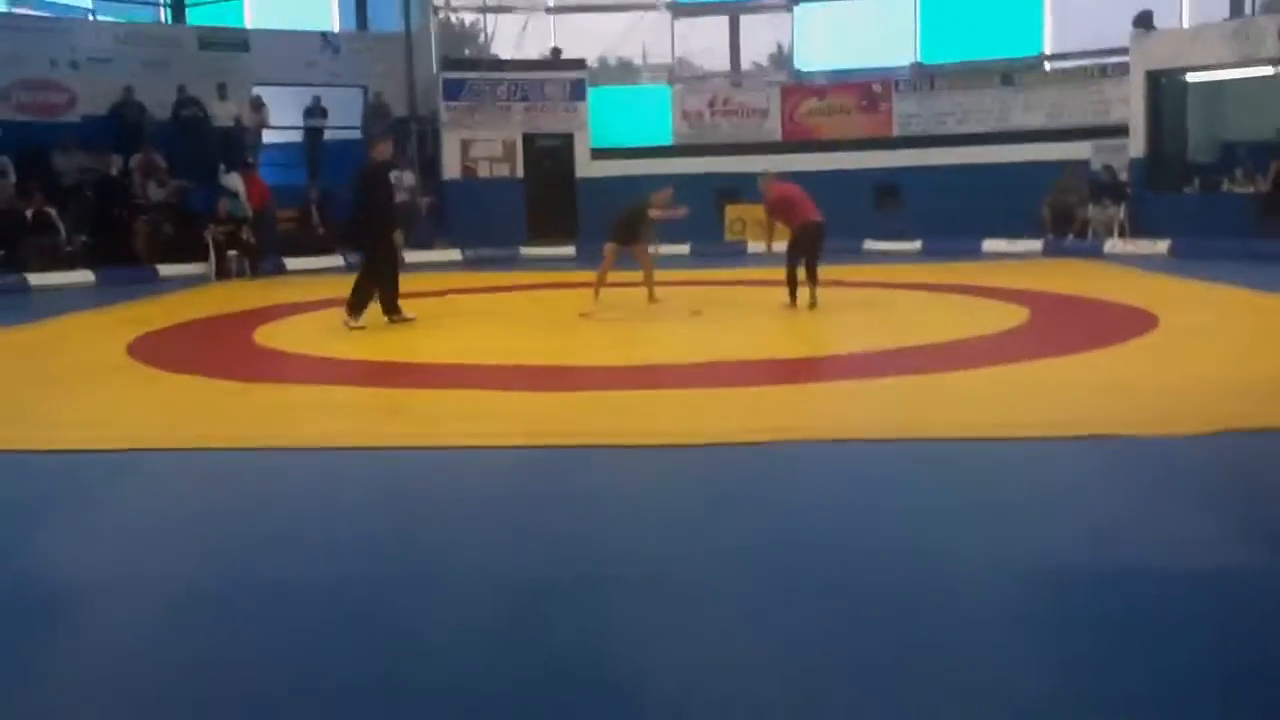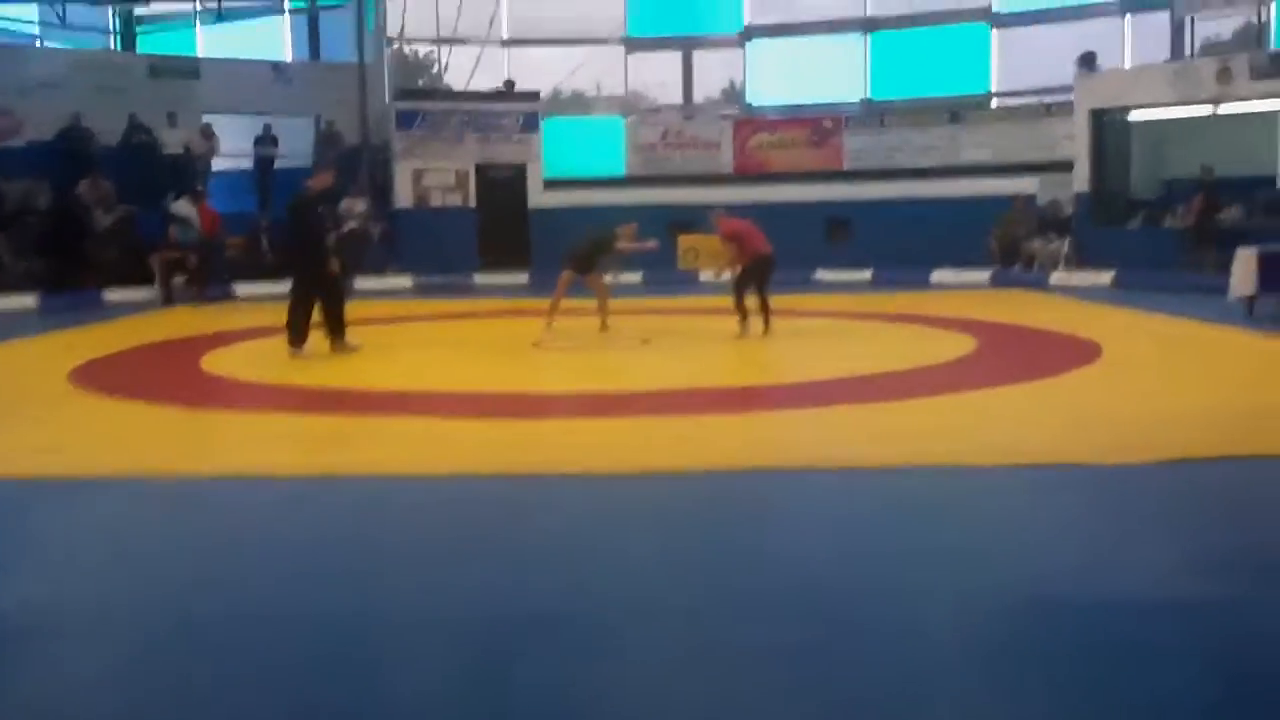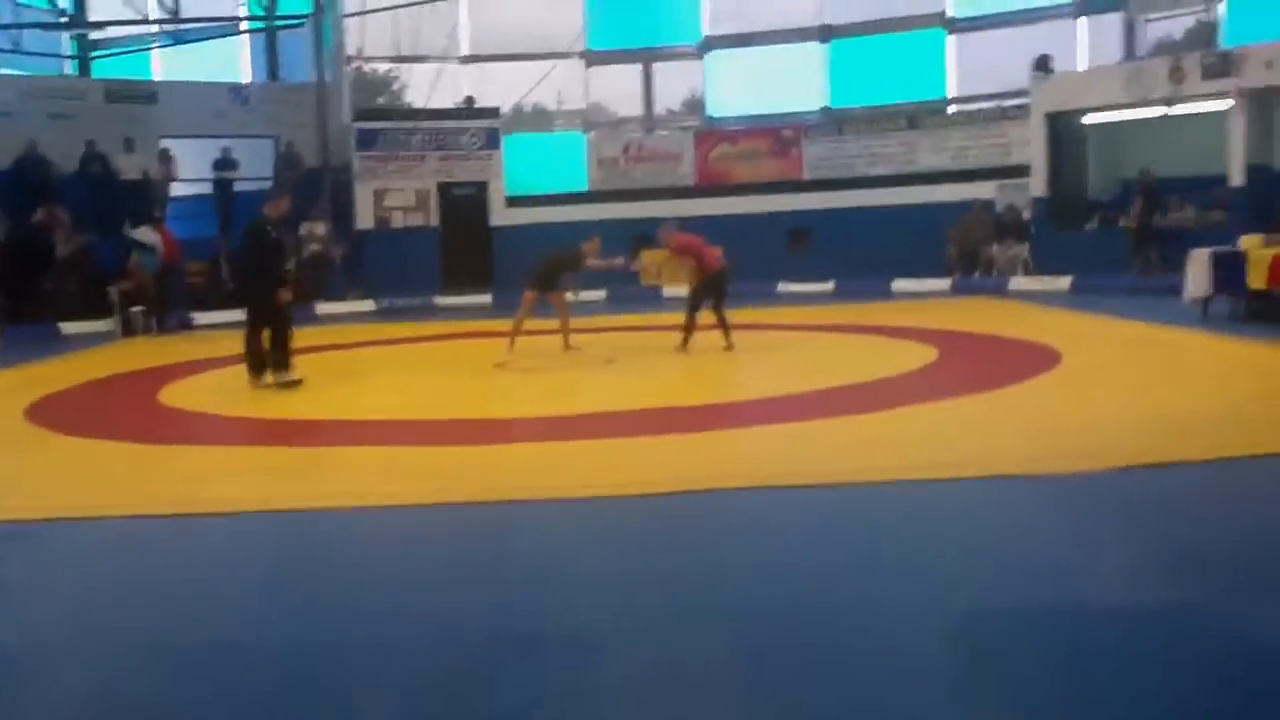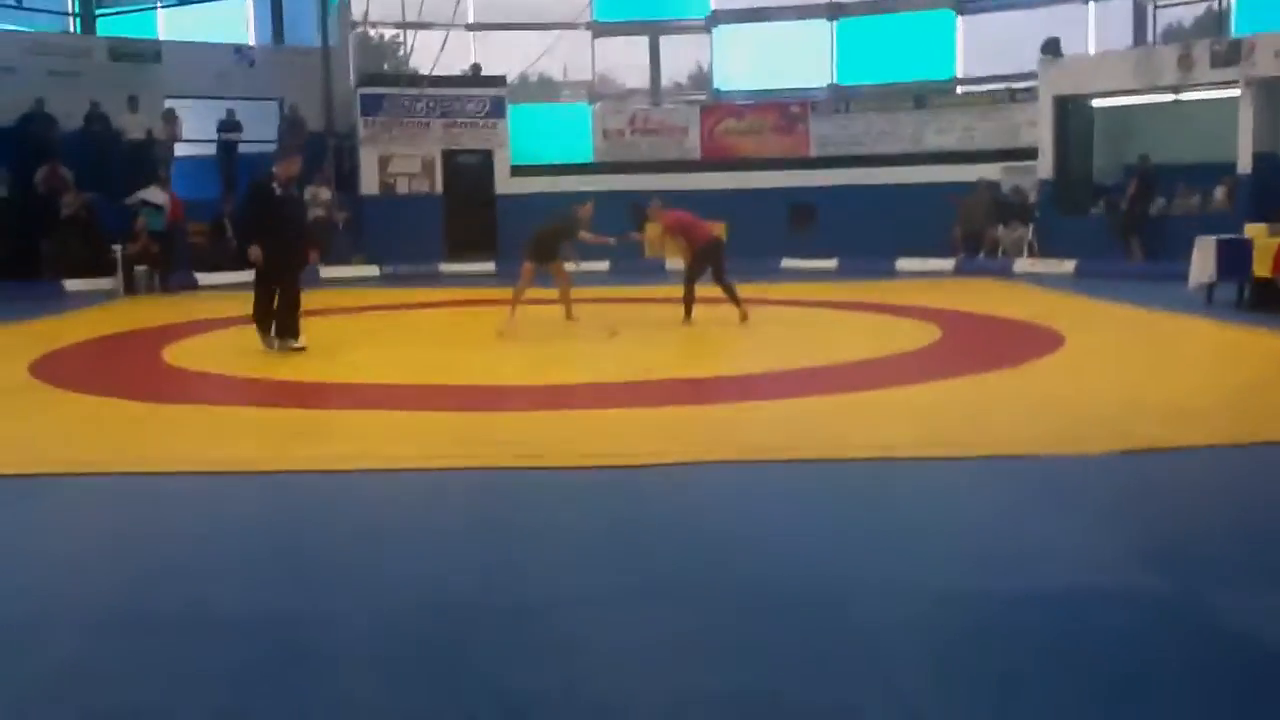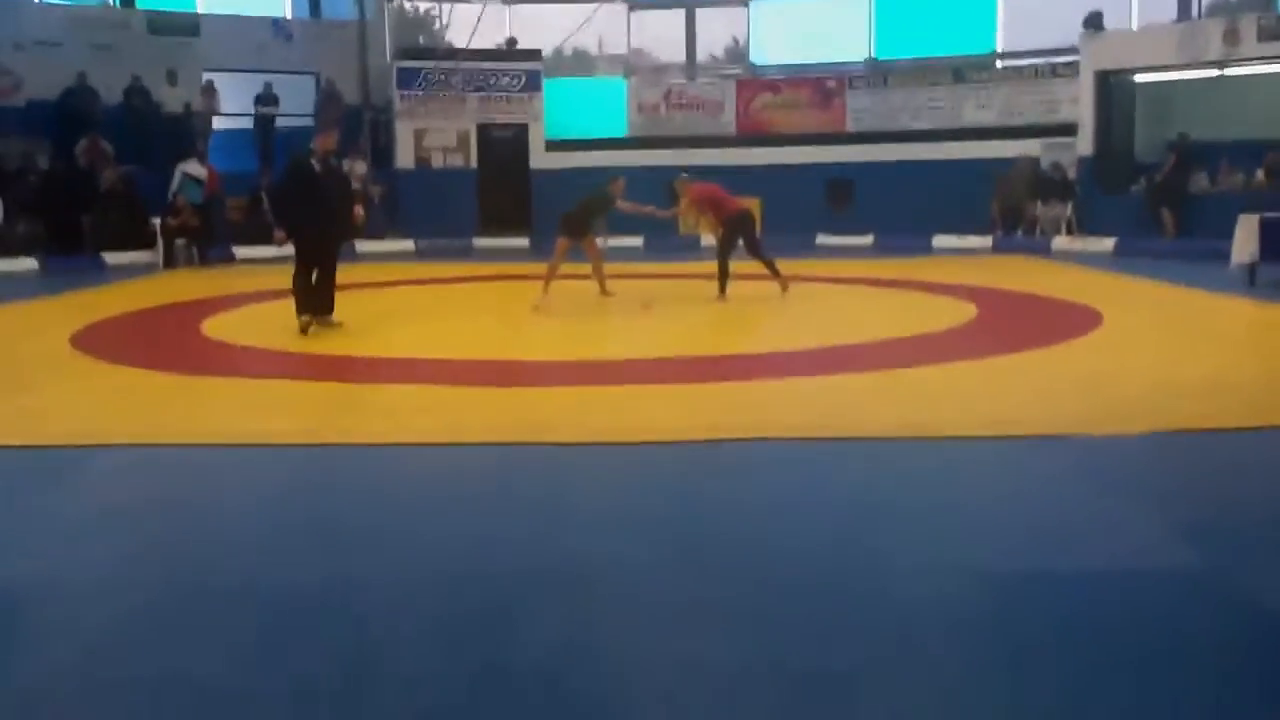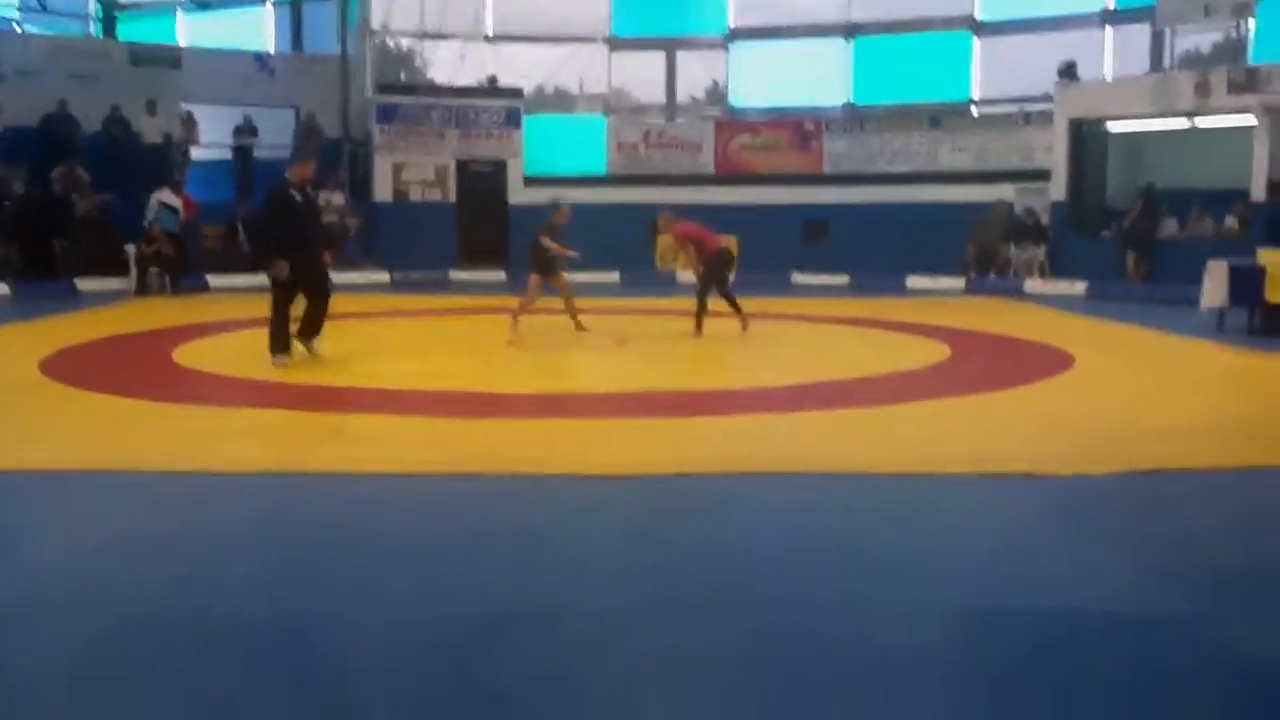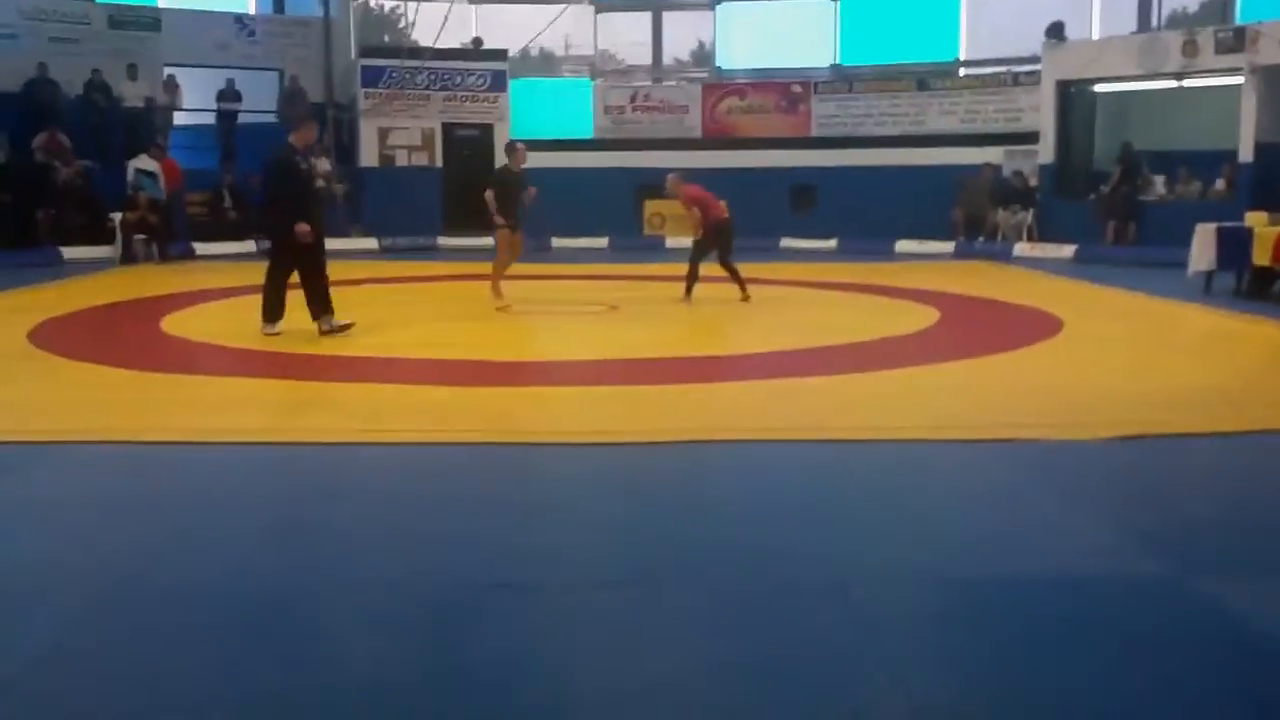
dt=0.3s
person 1, frame 1
left shoulder: (375, 169)
right shoulder: (375, 170)
right elbow: (382, 204)
right wrist: (394, 230)
left hip: (377, 228)
right hip: (375, 229)
left knee: (388, 270)
right knee: (374, 271)
left ankle: (393, 311)
right ankle: (353, 312)
person 1, frame 2
left shoulder: (317, 198)
right shoulder: (305, 201)
right elbow: (313, 234)
left wrist: (329, 257)
right wrist: (328, 258)
left hip: (318, 258)
right hip: (307, 260)
left knee: (334, 296)
right knee: (303, 302)
left ankle: (337, 338)
right ankle: (296, 343)
person 1, frame 3
left shoulder: (271, 226)
right shoulder: (258, 228)
right elbow: (263, 262)
left wrist: (282, 286)
right wrist: (279, 287)
left hip: (273, 287)
right hip: (260, 288)
left knee: (281, 328)
right knee: (257, 330)
left ankle: (280, 371)
right ankle: (258, 372)
person 1, frame 4
left shoulder: (293, 189)
right shoulder: (262, 186)
left elbow: (300, 221)
right elbow: (250, 217)
left wrist: (309, 247)
right wrist: (253, 244)
left hip: (290, 251)
right hip: (267, 251)
left knee: (290, 294)
right knee: (265, 293)
left ankle: (287, 336)
right ankle: (266, 333)
person 1, frame 5
left shoulder: (333, 164)
right shoulder: (301, 163)
left elbow: (344, 191)
right elbow: (282, 195)
left wrist: (354, 206)
right wrist: (281, 226)
left hip: (330, 228)
right hip: (306, 229)
left knee: (327, 271)
right knee: (304, 270)
left ankle: (322, 312)
right ankle: (305, 313)
person 1, frame 6
left shoulder: (306, 191)
right shoulder: (278, 193)
right elbow: (269, 230)
left wrist: (323, 249)
right wrist: (277, 259)
left hip: (310, 256)
right hip: (285, 260)
left knee: (321, 296)
right knee: (282, 304)
left ankle: (306, 336)
right ankle: (280, 351)
person 1, frame 7
left shoulder: (302, 156)
right shoulder: (283, 159)
right elbow: (278, 196)
right wrist: (296, 223)
left hip: (308, 225)
right hip: (287, 228)
left knee: (316, 272)
right knee: (279, 274)
left ankle: (325, 319)
right ankle: (270, 320)
